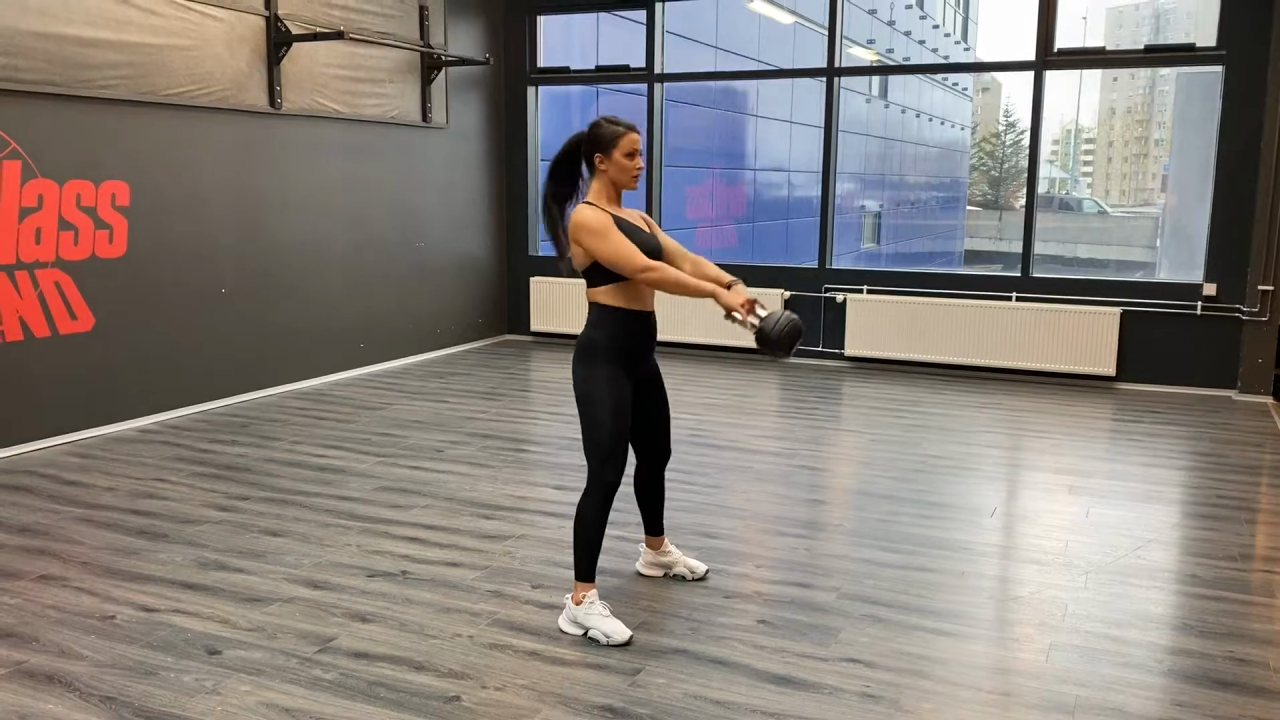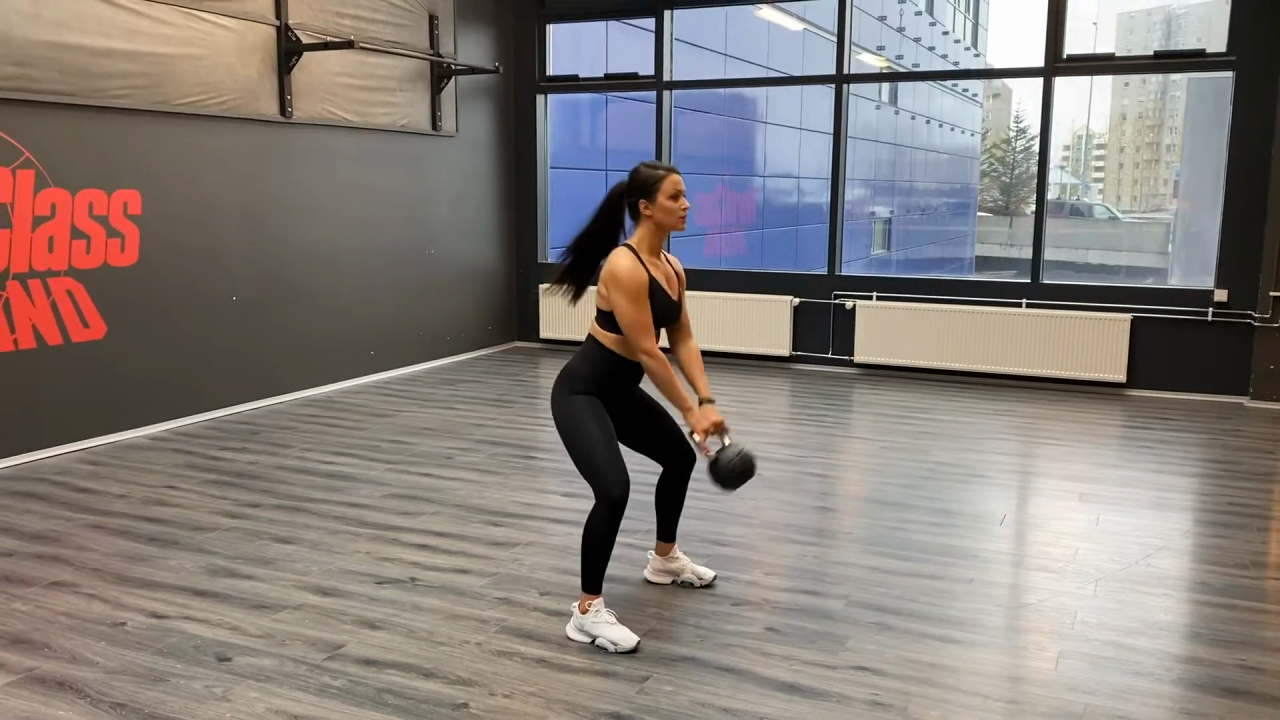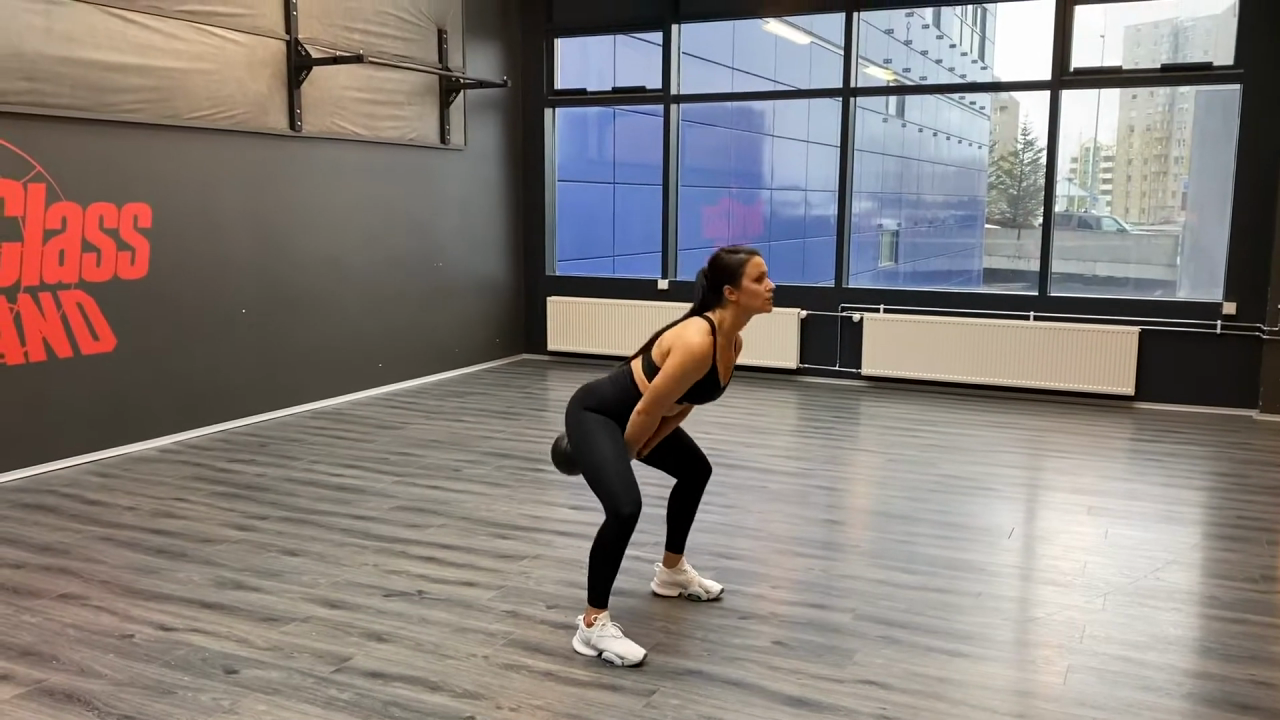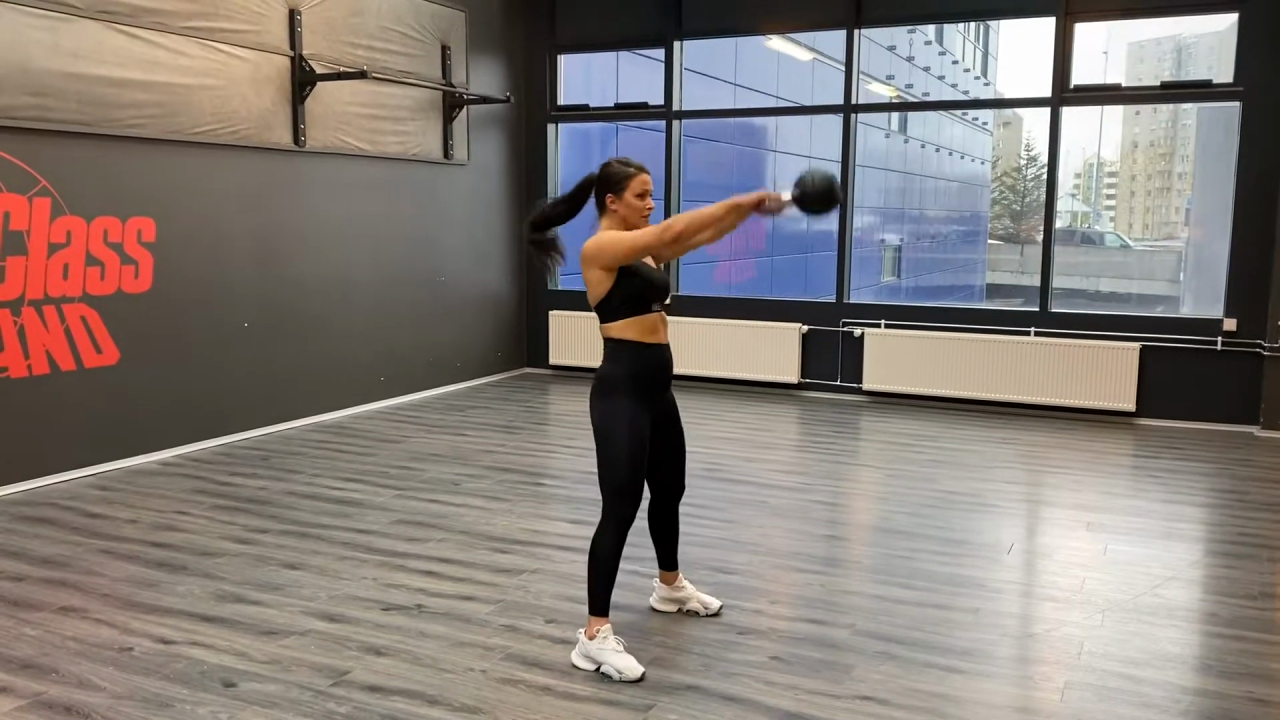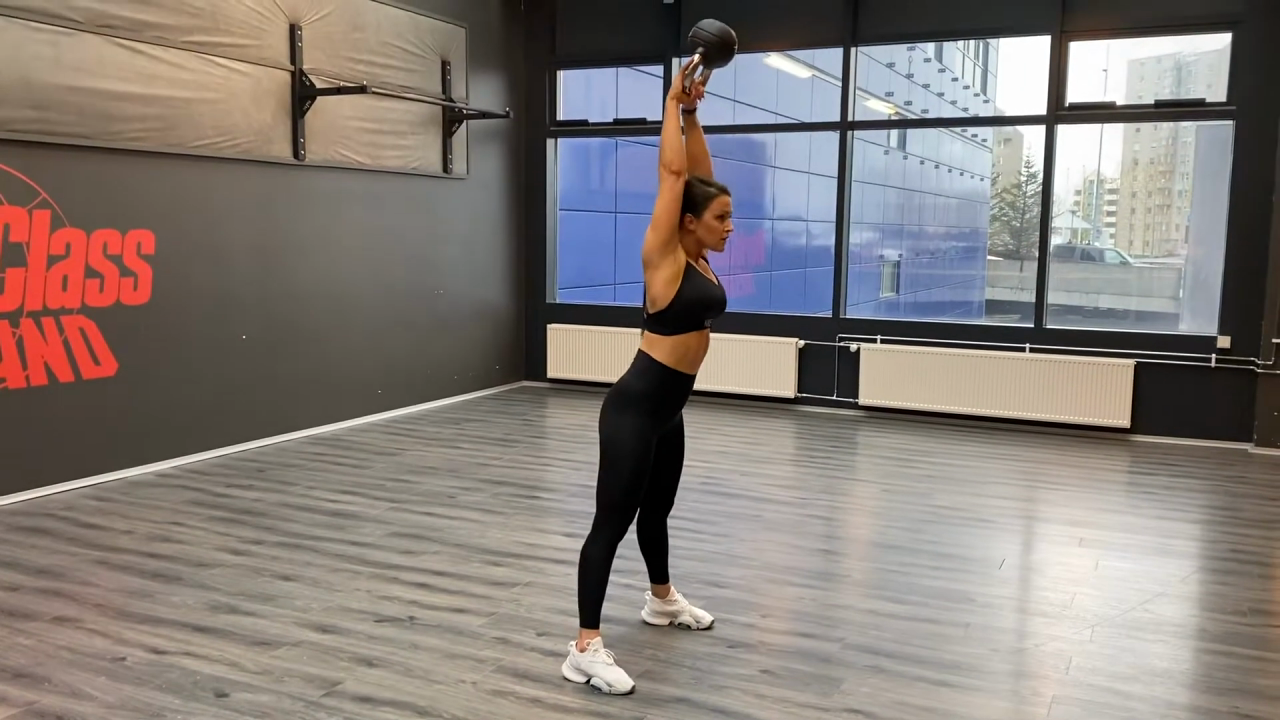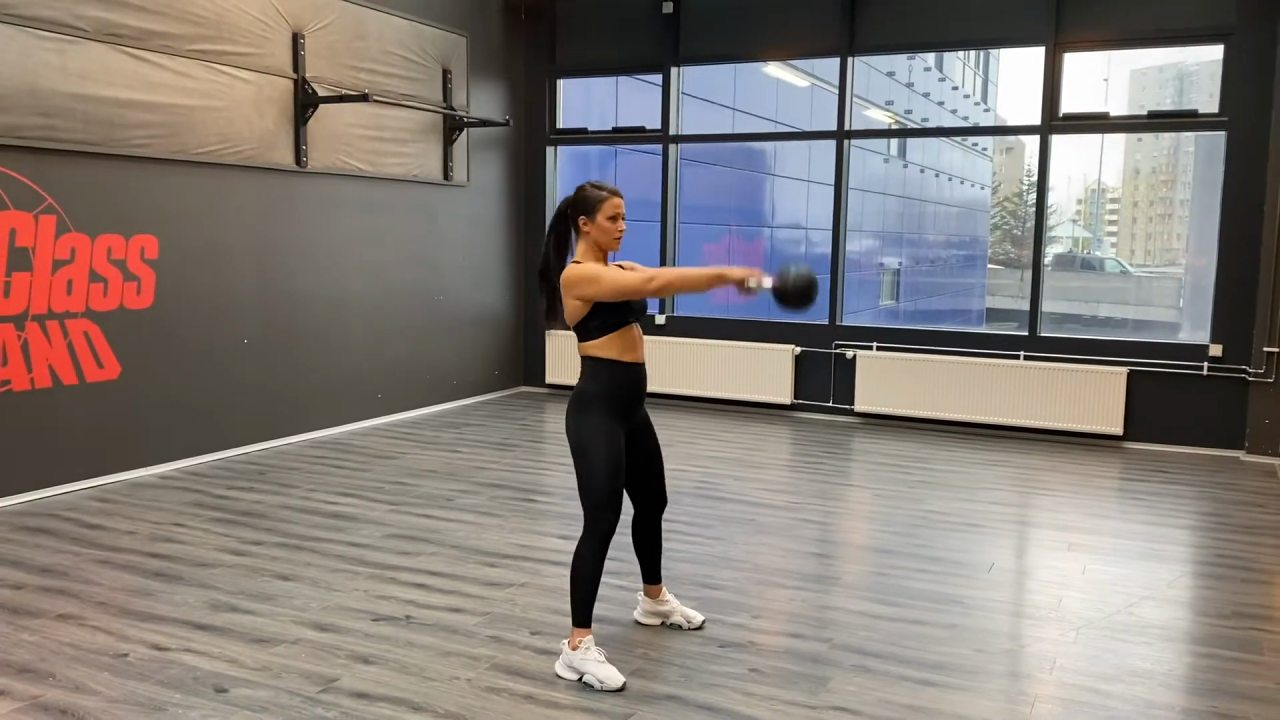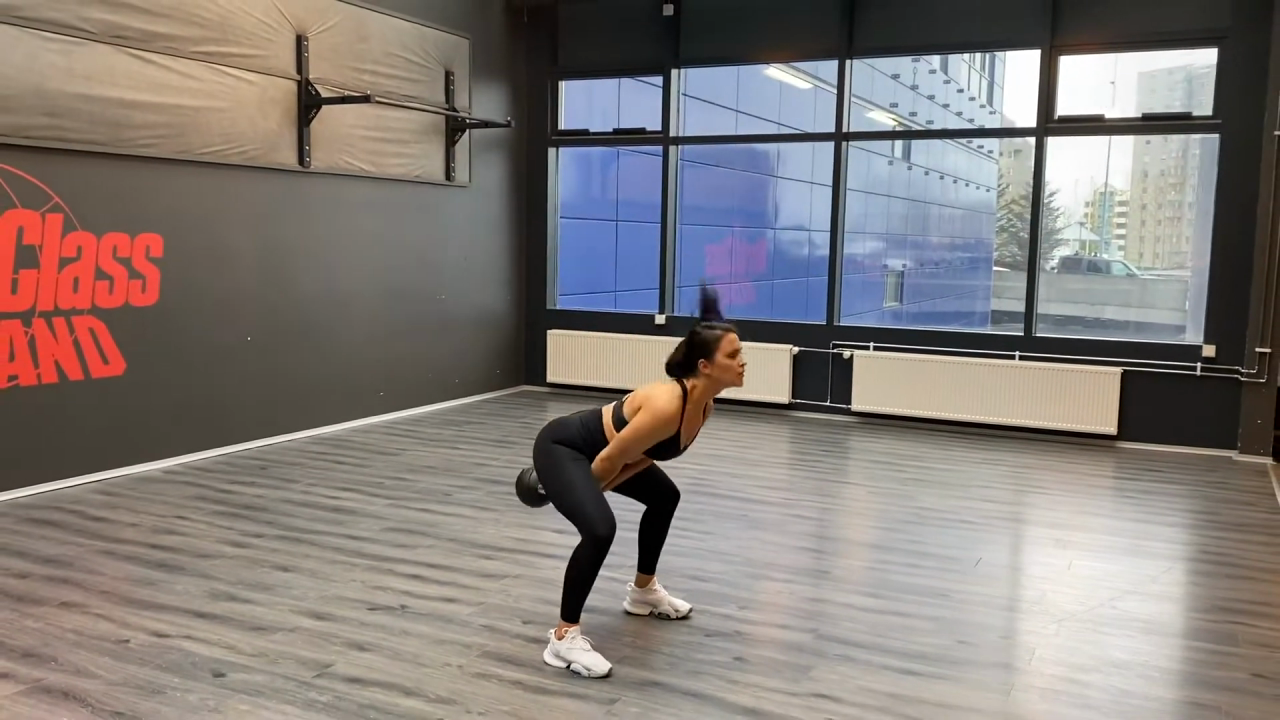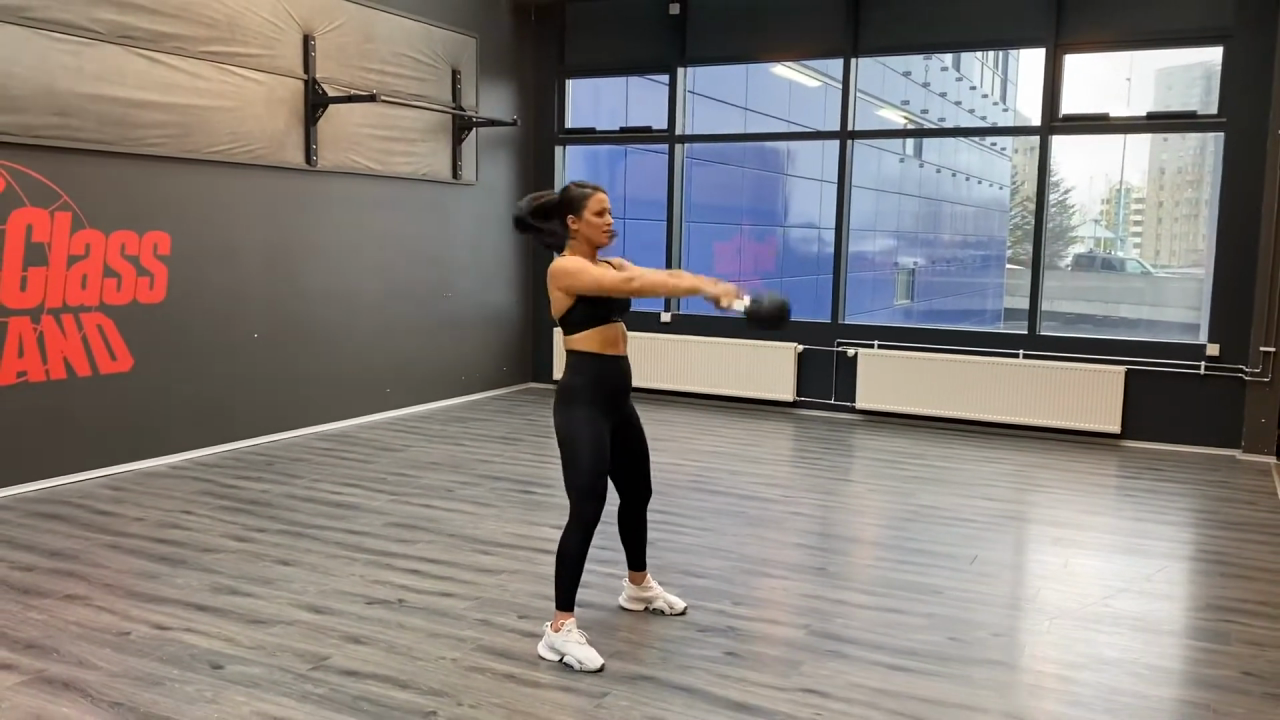
dt=0.5s
person 1, frame 1
left shoulder: (635, 216)
right shoulder: (585, 217)
left elbow: (683, 257)
right elbow: (647, 271)
left wrist: (732, 285)
right wrist: (721, 295)
left hip: (640, 355)
right hip: (603, 357)
left knee: (655, 456)
right knee: (606, 473)
left ankle: (655, 552)
right ankle: (581, 602)
person 1, frame 2
left shoulder: (672, 267)
right shoulder: (624, 266)
left elbow: (683, 341)
right elbow: (648, 353)
left wrist: (705, 402)
right wrist: (691, 409)
left hip: (622, 390)
right hip: (582, 392)
left knee: (680, 457)
right knee: (614, 490)
left ankle: (664, 559)
right ankle: (587, 611)
person 1, frame 3
left shoulder: (732, 341)
right shoulder: (699, 341)
left elbow: (683, 404)
right elbow: (647, 409)
left wrist: (637, 450)
right wrist: (624, 451)
left hip: (637, 414)
right hip: (598, 412)
left knee: (694, 471)
right knee: (624, 506)
left ankle: (672, 572)
right ankle: (594, 625)
person 1, frame 4
left shoulder: (641, 248)
right shoulder: (601, 249)
left elbow: (697, 235)
right elbow: (668, 233)
left wrist: (748, 209)
right wrist: (739, 199)
left hip: (657, 387)
right hip: (621, 391)
left knee: (669, 489)
right knee: (620, 509)
left ankle: (669, 586)
right ankle: (594, 636)
person 1, frame 5
left shoulder: (698, 259)
right shoulder: (664, 257)
left elbow: (698, 176)
right elbow: (673, 175)
left wrist: (692, 113)
right wrist: (672, 103)
left hip: (668, 407)
right hip: (635, 407)
left knee: (657, 510)
right knee: (613, 521)
left ankle: (662, 599)
right ankle: (585, 649)
person 1, frame 6
left shoulder: (618, 270)
right shoulder: (579, 275)
left elbow: (662, 279)
right elbow: (655, 282)
left wrist: (729, 276)
right wrist: (724, 272)
left hip: (630, 406)
right hip: (595, 408)
left knee: (652, 503)
right knee: (601, 521)
left ankle: (653, 600)
right ankle: (577, 646)
person 1, frame 7
left shoulder: (699, 405)
right shoulder: (669, 405)
left elbow: (642, 456)
right elbow: (613, 456)
left wrist: (597, 489)
right wrist: (586, 491)
left hip: (596, 451)
right hip: (561, 446)
left knee: (665, 497)
right knee: (599, 527)
left ankle: (643, 590)
right ankle: (564, 637)
person 1, frame 8
left shoulder: (611, 265)
right shoulder: (565, 269)
left elbow: (656, 278)
right elbow: (633, 285)
left wrist: (708, 285)
right wrist: (702, 287)
left hip: (618, 398)
right hip: (582, 400)
left knee: (638, 492)
right knee: (587, 508)
left ankle: (638, 586)
right ankle: (560, 629)
